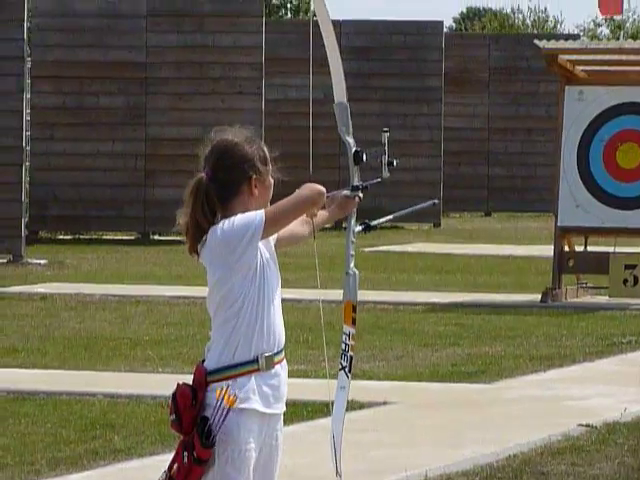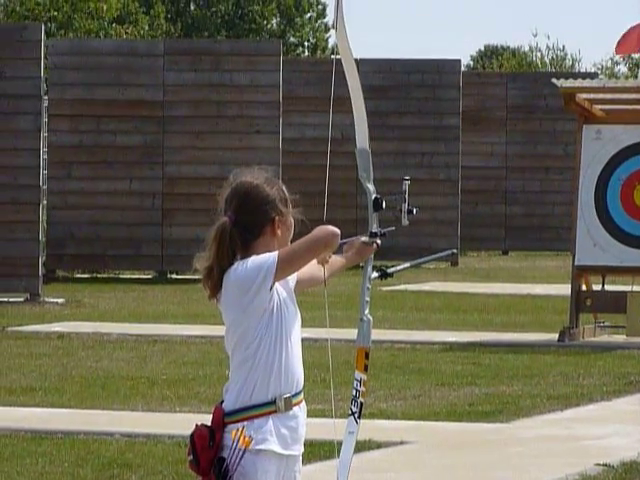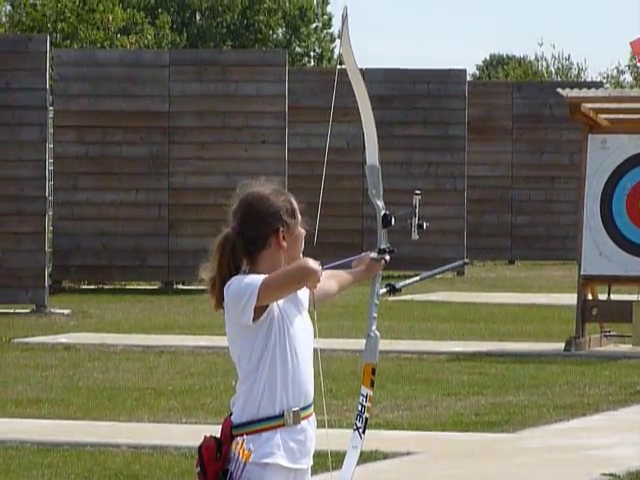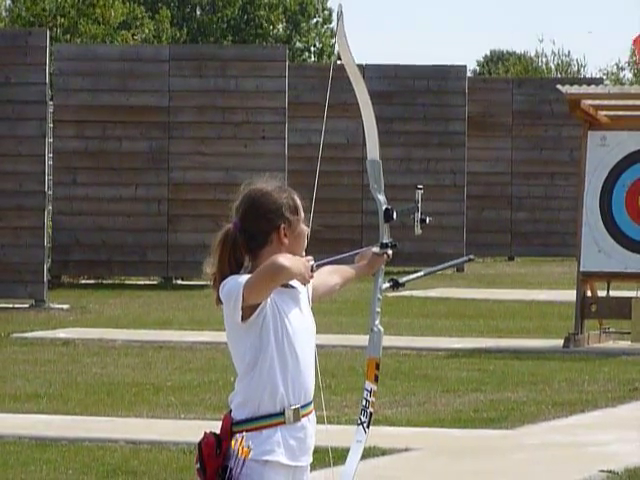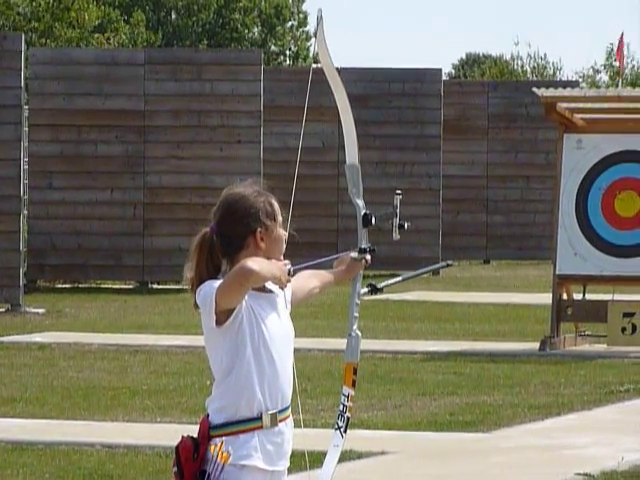
dt=0.7s
person 1, frame 1
left shoulder: (253, 234)
right shoulder: (229, 235)
left elbow: (299, 227)
right elbow: (313, 195)
left wrist: (332, 213)
right wrist: (317, 204)
left hip: (266, 384)
right hip: (236, 391)
person 1, frame 2
left shoulder: (274, 276)
right shoulder: (245, 276)
left elbow: (315, 270)
right elbow: (328, 234)
left wrist: (350, 257)
right wrist: (323, 250)
left hip: (285, 428)
right hip: (254, 435)
person 1, frame 3
left shoulder: (293, 288)
right shoulder: (241, 291)
left elbow: (326, 282)
right elbow: (306, 271)
left wrist: (360, 272)
right wrist: (308, 272)
left hip: (296, 442)
right hip: (262, 449)
person 1, frame 4
left shoulder: (296, 285)
right shoulder: (238, 290)
left elbow: (330, 277)
right elbow: (278, 267)
left wrist: (363, 267)
right wrist: (296, 266)
left hip: (296, 440)
right hip: (262, 449)
person 1, frame 5
left shoulder: (274, 291)
right shoulder: (215, 296)
left elbow: (308, 282)
right elbow: (247, 271)
left wrist: (340, 273)
right wrist: (271, 270)
left hip: (274, 444)
right hip: (239, 453)
